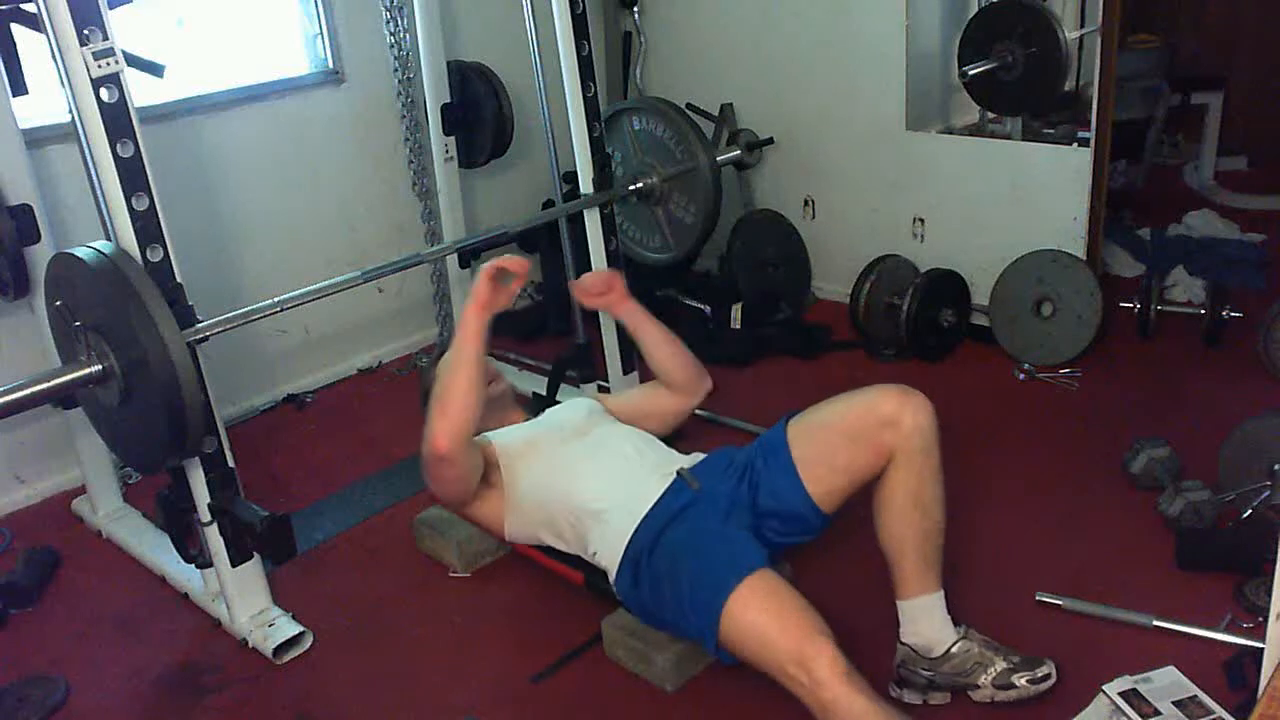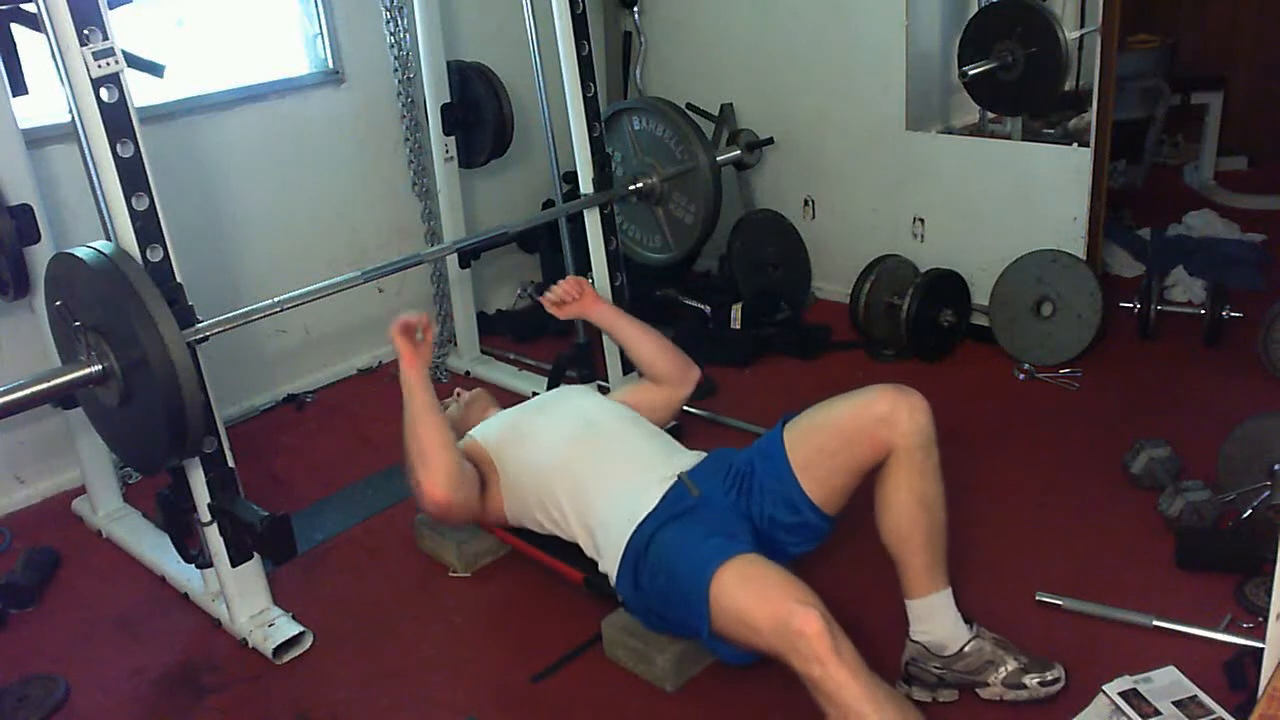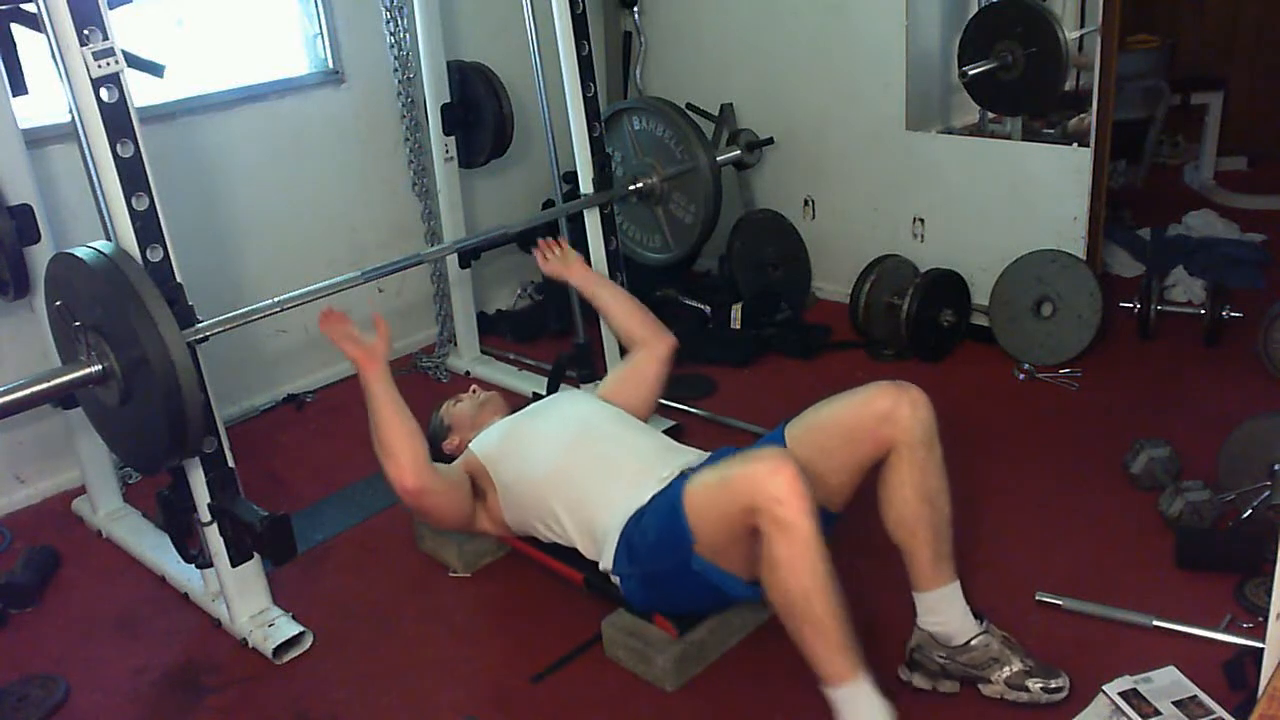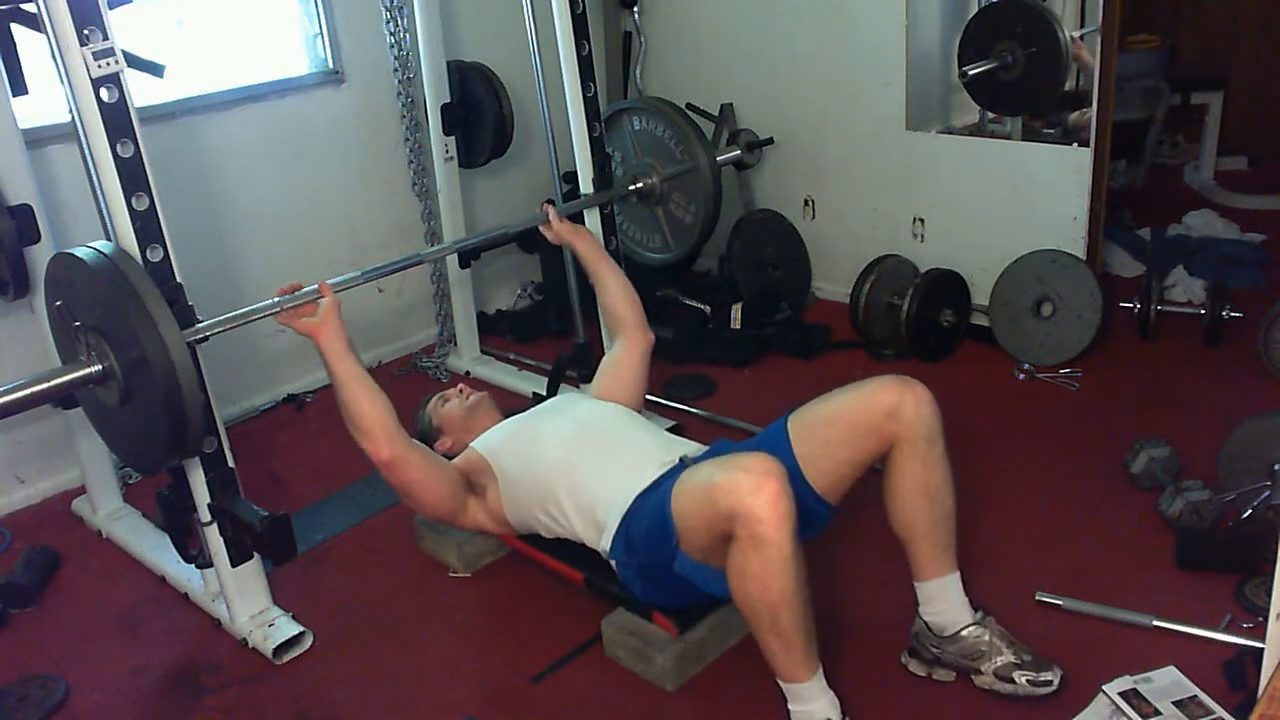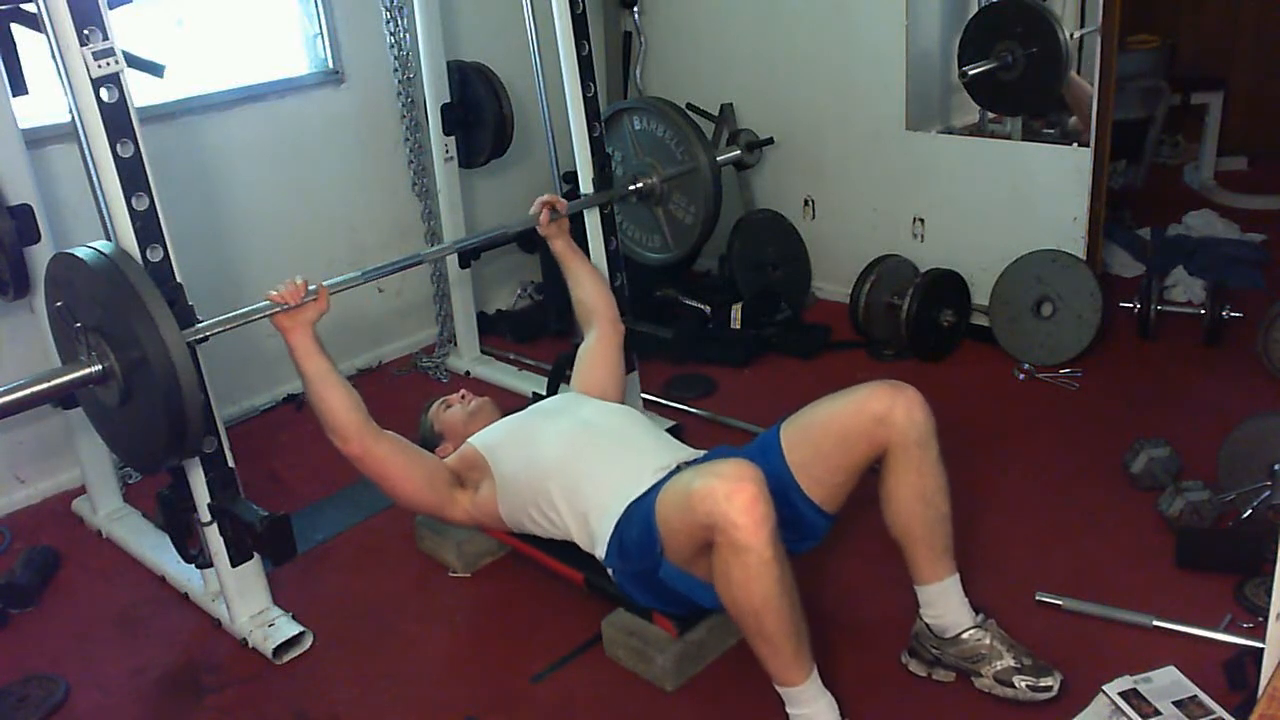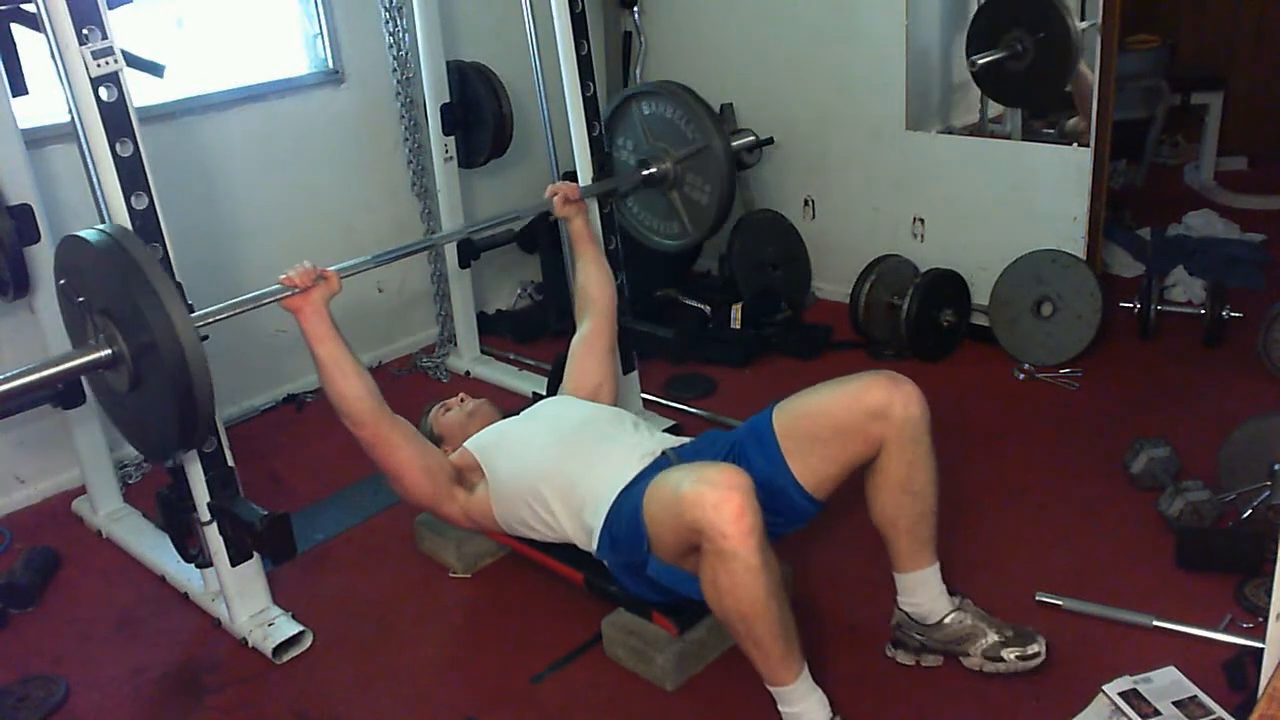
dt=0.7s
person 1, frame 1
left shoulder: (578, 410)
right shoulder: (477, 474)
left elbow: (690, 388)
right elbow: (441, 443)
left wrist: (623, 307)
right wrist: (475, 315)
left hip: (717, 479)
right hip: (656, 536)
left knee: (903, 413)
right knee: (819, 668)
left ankle: (930, 648)
person 1, frame 2
left shoulder: (565, 405)
right shoulder: (468, 459)
left elbow: (679, 381)
right elbow: (442, 498)
left wrist: (602, 316)
right wrist: (412, 369)
left hip: (725, 481)
right hip: (658, 537)
left knee: (898, 411)
right knee: (806, 629)
left ankle: (939, 647)
person 1, frame 3
left shoulder: (576, 405)
right shoulder: (473, 474)
left elbow: (658, 346)
right elbow: (413, 480)
left wrist: (580, 276)
right wrist: (374, 371)
left hip: (710, 476)
right hip: (652, 539)
left knee: (899, 407)
right knee: (778, 480)
left ankle: (945, 634)
person 1, frame 4
left shoulder: (573, 407)
right shoulder: (470, 483)
left elbow: (635, 336)
right elbow: (387, 447)
left wrist: (582, 243)
right wrist: (330, 337)
left hip: (716, 474)
right hip: (649, 528)
left knee: (904, 403)
right knee: (759, 490)
left ankle: (945, 627)
person 1, frame 5
left shoulder: (569, 406)
right shoulder: (468, 478)
left elbow: (606, 326)
right elbow: (359, 439)
left wrist: (560, 240)
right wrist: (301, 335)
left hip: (714, 482)
right hip: (649, 532)
left knee: (896, 409)
right knee: (737, 494)
left ankle: (947, 629)
person 1, frame 6
left shoulder: (567, 406)
right shoulder: (464, 480)
left elbow: (598, 319)
right elbow: (372, 422)
left wrist: (578, 223)
right wrist: (314, 316)
left hip: (706, 456)
right hip: (634, 517)
left knee: (893, 402)
right knee: (724, 501)
left ankle: (926, 614)
